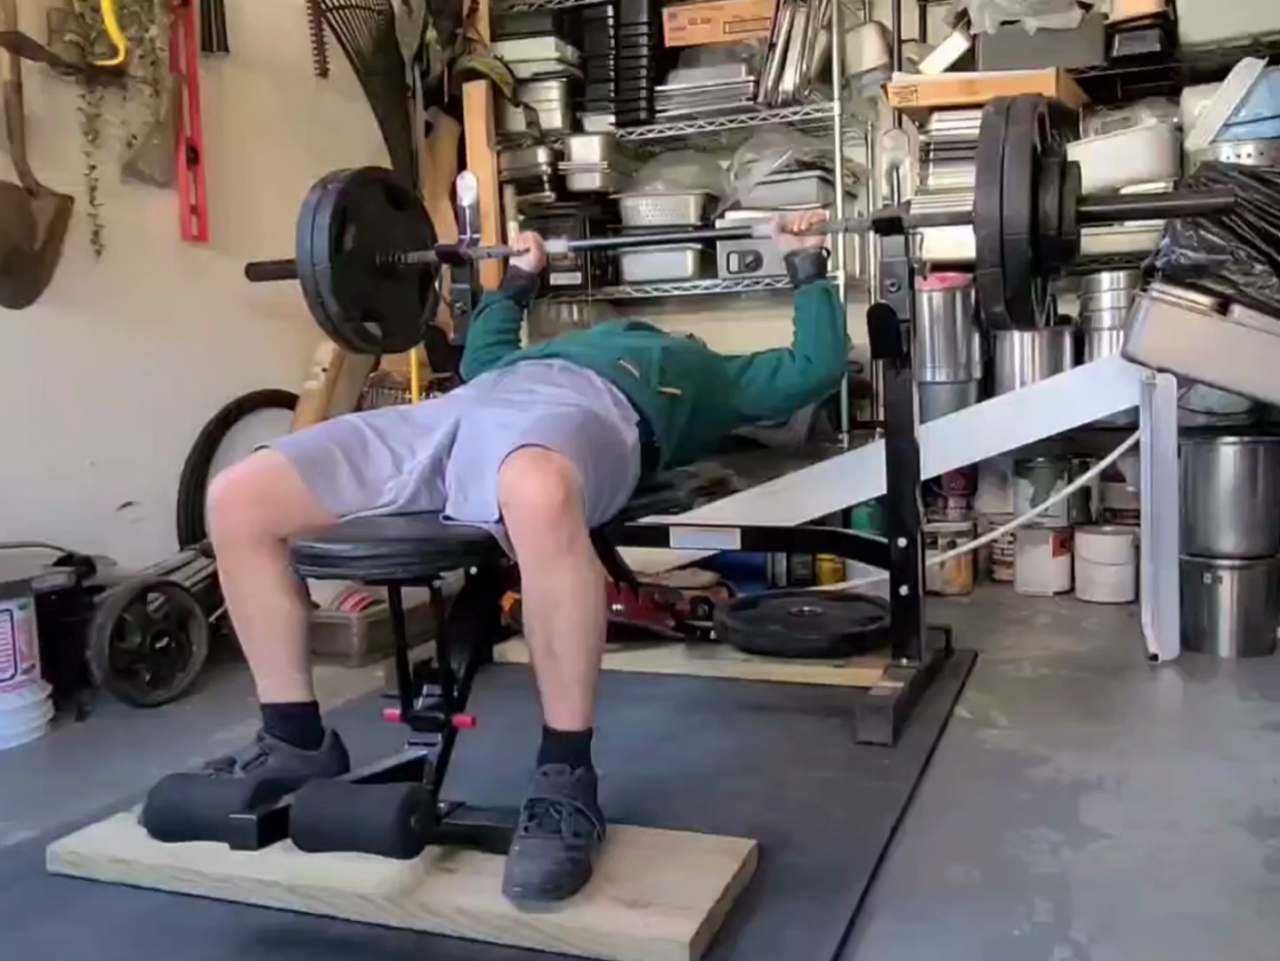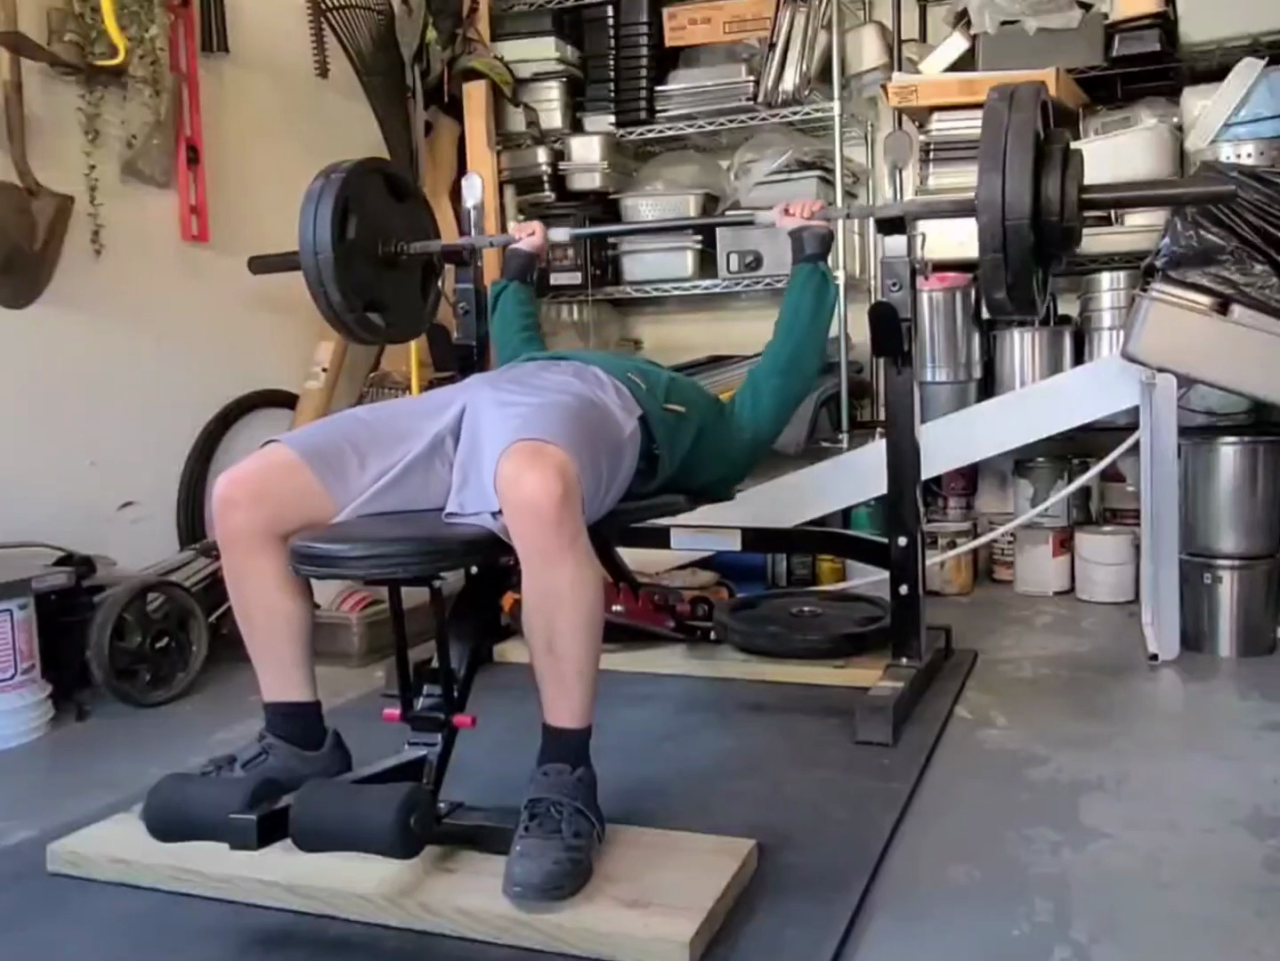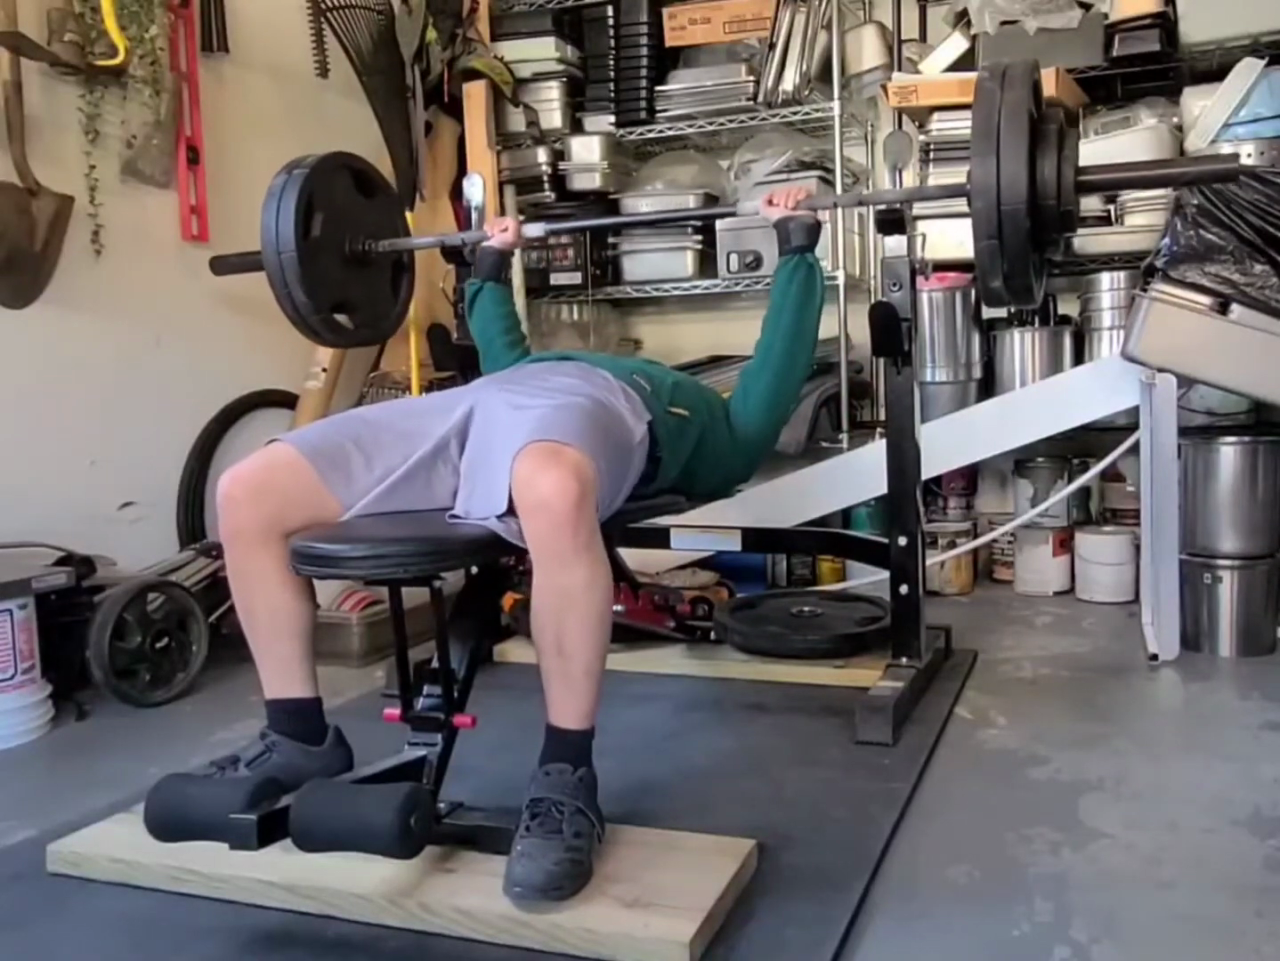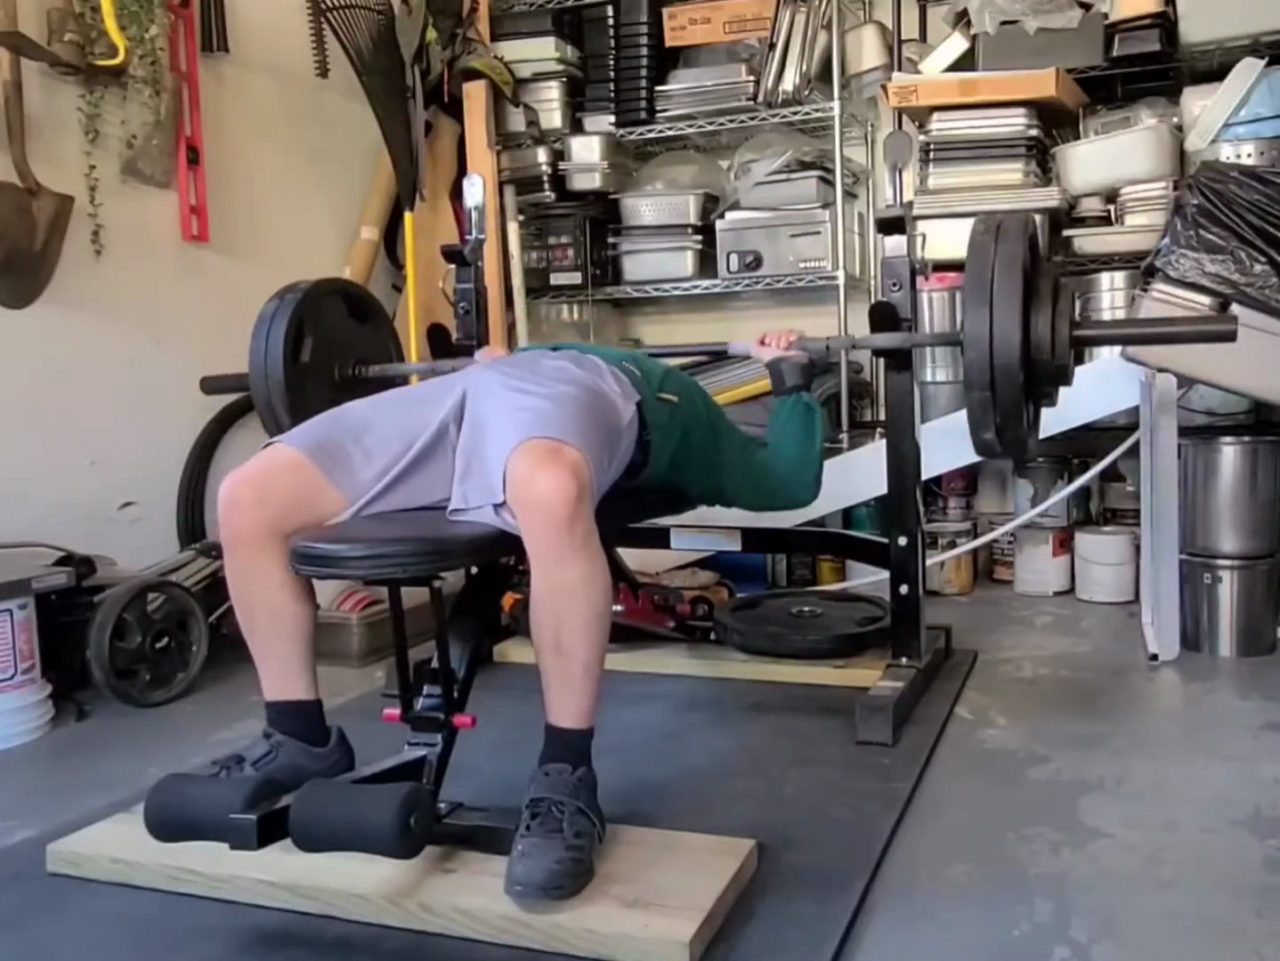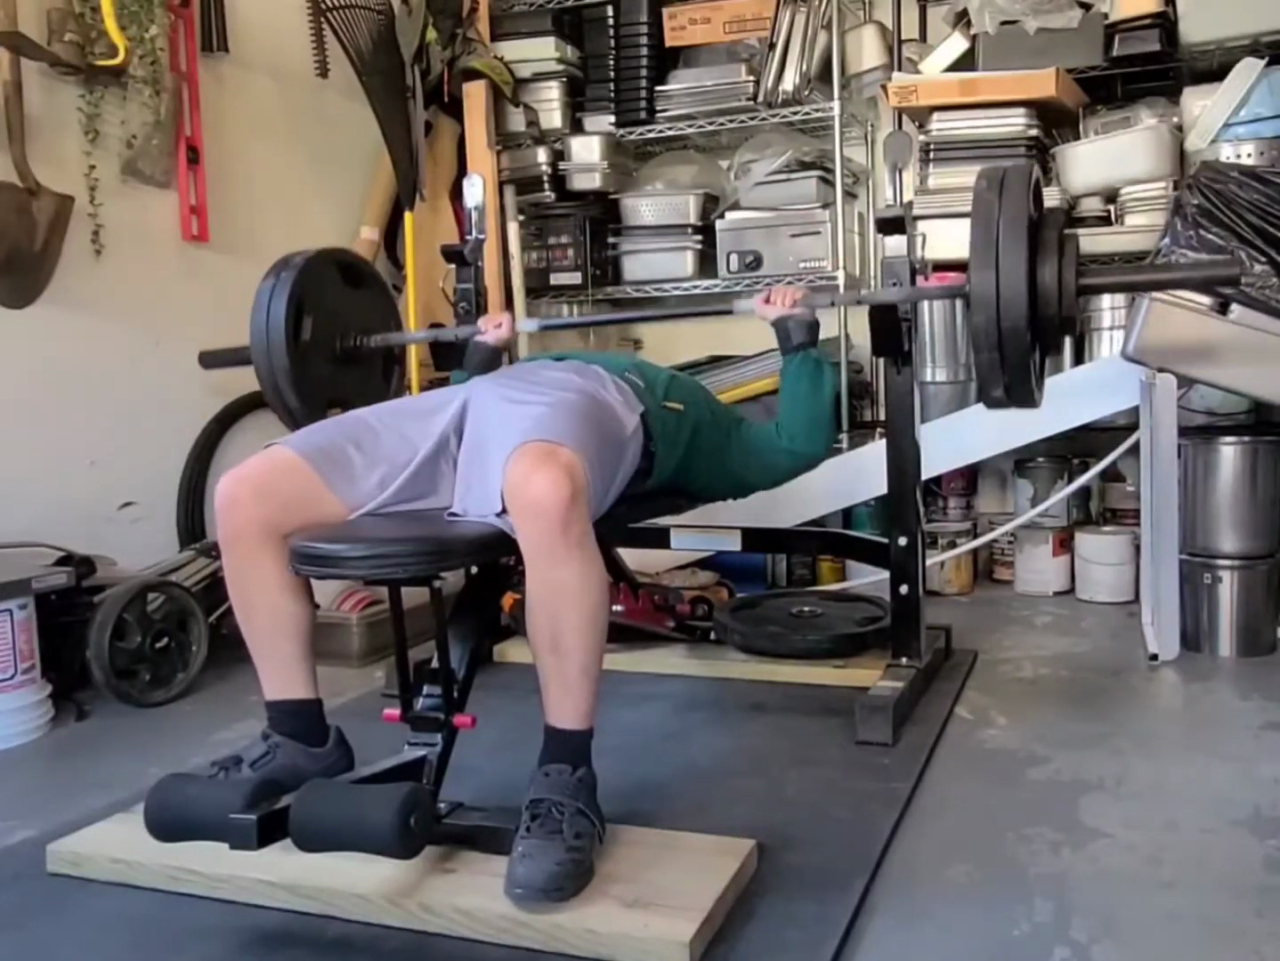
dt=1s
person 1, frame 1
left shoulder: (714, 379)
right shoulder: (601, 340)
left elbow: (818, 366)
right elbow: (481, 363)
left wrist: (806, 268)
right wrist: (515, 281)
right hip: (464, 407)
left knee: (538, 500)
right knee: (237, 501)
left ankle: (565, 781)
right ankle: (296, 744)
person 1, frame 2
left shoulder: (723, 429)
left elbow: (790, 362)
right elbow: (517, 354)
left wrist: (809, 253)
right wrist: (517, 268)
left knee: (535, 499)
right knee: (241, 498)
left ankle: (564, 781)
right ankle: (295, 744)
person 1, frame 3
left shoulder: (723, 435)
left elbow: (782, 363)
right elbow: (503, 358)
left wrist: (796, 243)
right wrist: (491, 263)
left knee: (555, 495)
right knee: (245, 496)
left ankle: (566, 780)
right ankle: (300, 742)
person 1, frame 4
left shoulder: (704, 430)
left elbow: (794, 479)
left wrist: (789, 379)
right wrist: (479, 370)
left knee: (549, 493)
right knee: (247, 497)
left ankle: (566, 781)
right ankle: (301, 741)
person 1, frame 5
left shoulder: (714, 431)
left elbow: (801, 443)
left wrist: (795, 334)
right wrist: (482, 354)
left knee: (544, 497)
right knee: (243, 499)
left ankle: (564, 782)
right ankle: (303, 741)
